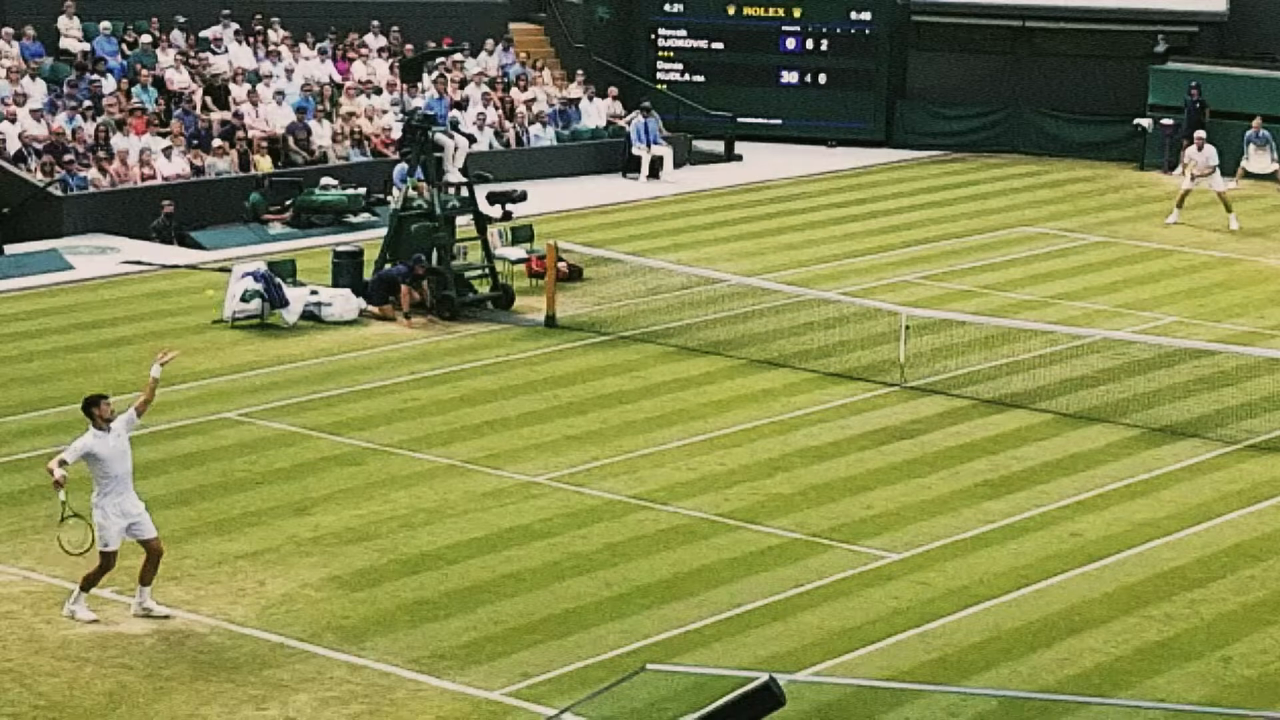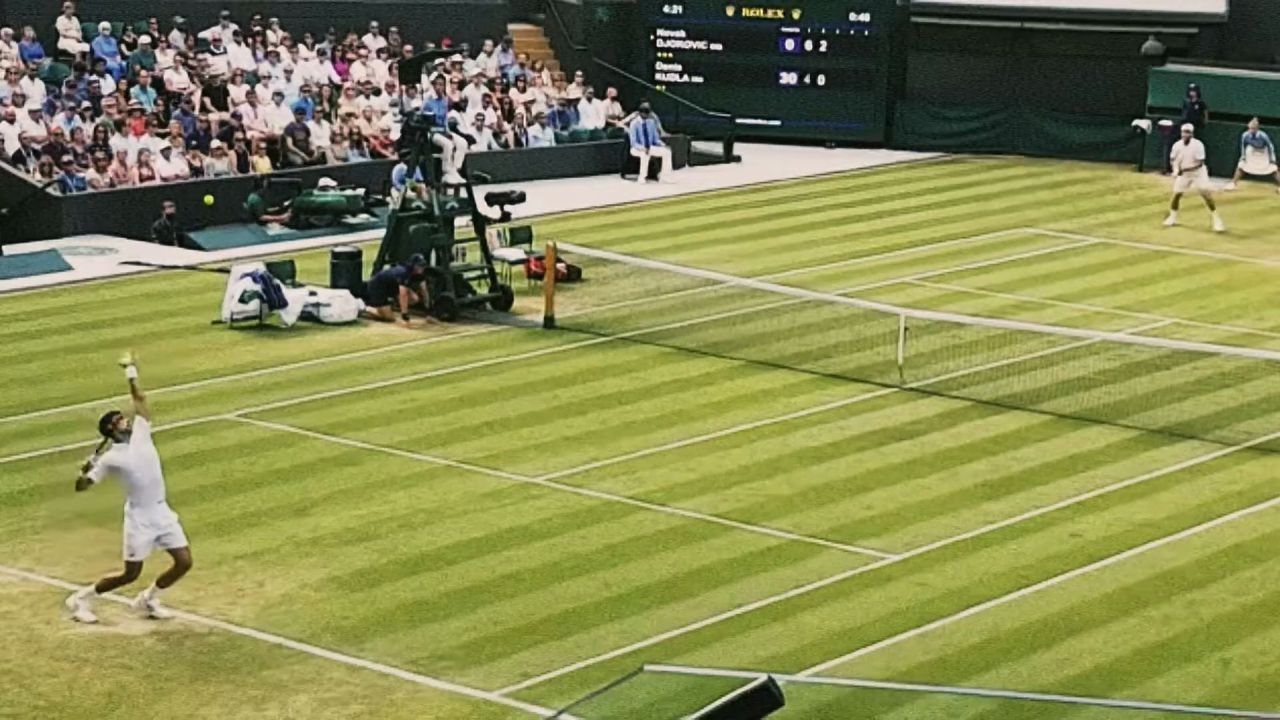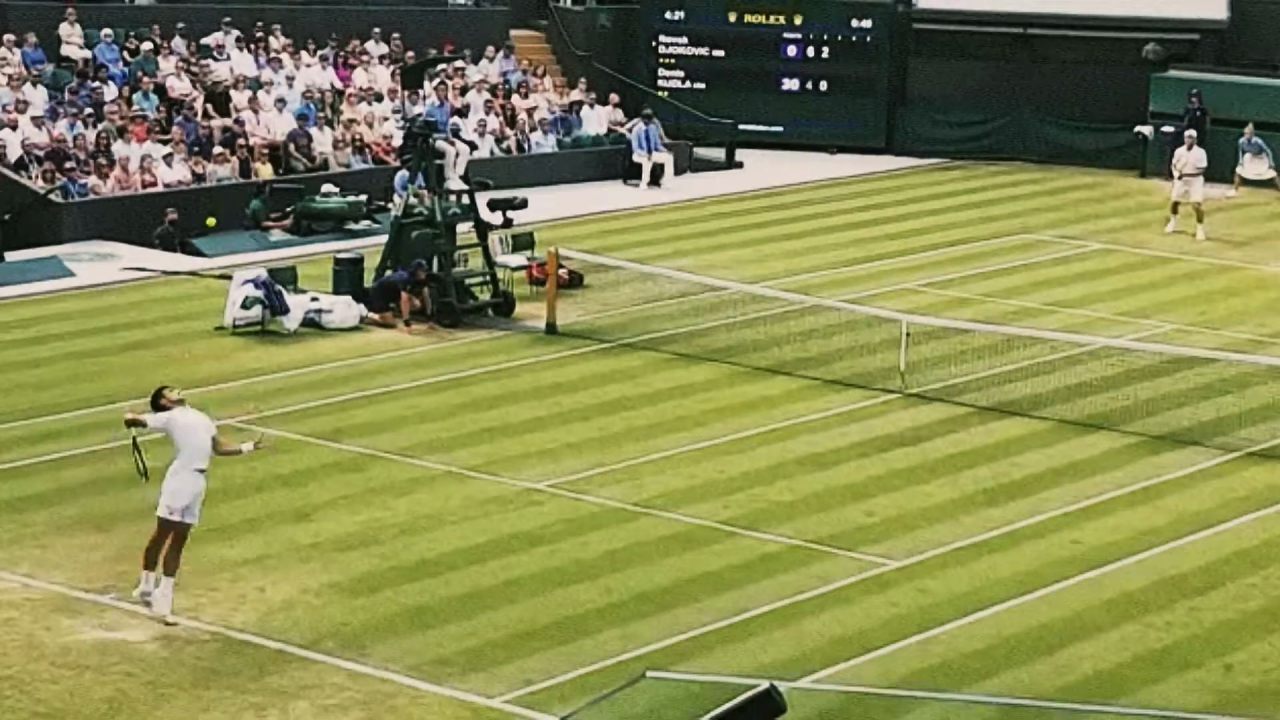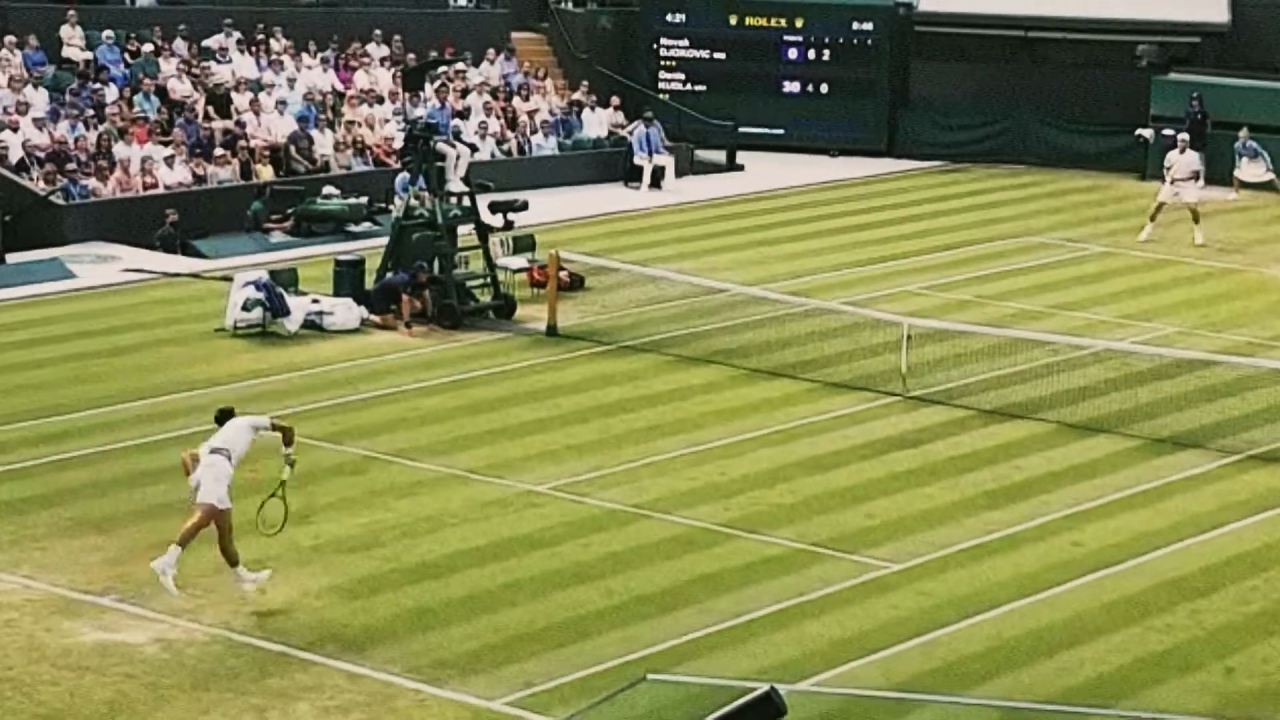
dt=0.3s
person 1, frame 1
left shoulder: (120, 426)
right shoulder: (86, 443)
left elbow: (145, 399)
right elbow: (53, 463)
left wrist: (157, 368)
right wrist: (58, 474)
left hip: (131, 503)
right hip: (107, 510)
left knee: (155, 550)
right knee: (107, 564)
left ankle: (142, 602)
right ankle: (74, 603)
person 1, frame 2
left shoulder: (141, 435)
right shoulder: (110, 458)
left elbow: (140, 400)
right elbow: (80, 487)
left wrist: (130, 369)
right wrist: (85, 472)
left hip: (163, 513)
right hip: (139, 518)
left knee: (184, 562)
right knee: (131, 574)
left ankle: (148, 599)
right ankle: (80, 599)
person 1, frame 3
left shoulder: (200, 418)
right shoulder: (167, 417)
left elbow: (220, 448)
right elbow: (133, 421)
left wrist: (248, 447)
right wrist: (131, 418)
left hip: (196, 482)
right hip: (180, 482)
left knee: (178, 541)
right knee: (160, 535)
left ankle: (161, 599)
right ankle: (146, 587)
person 1, frame 4
left shoulder: (216, 439)
right shoulder: (244, 421)
left elbow: (187, 455)
right elbow: (285, 428)
left wrist: (193, 480)
right wrist: (288, 452)
left hip: (203, 472)
right hip: (215, 468)
left knee: (225, 531)
right knee: (203, 517)
left ankle: (242, 576)
right ankle: (167, 563)
